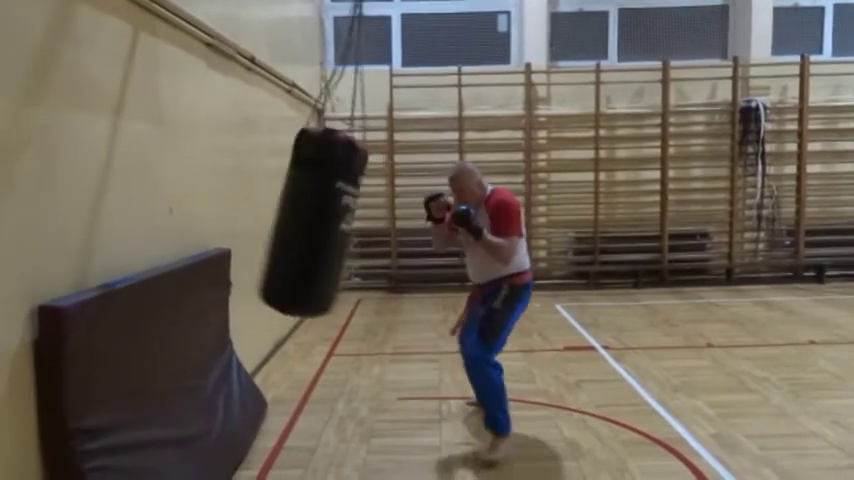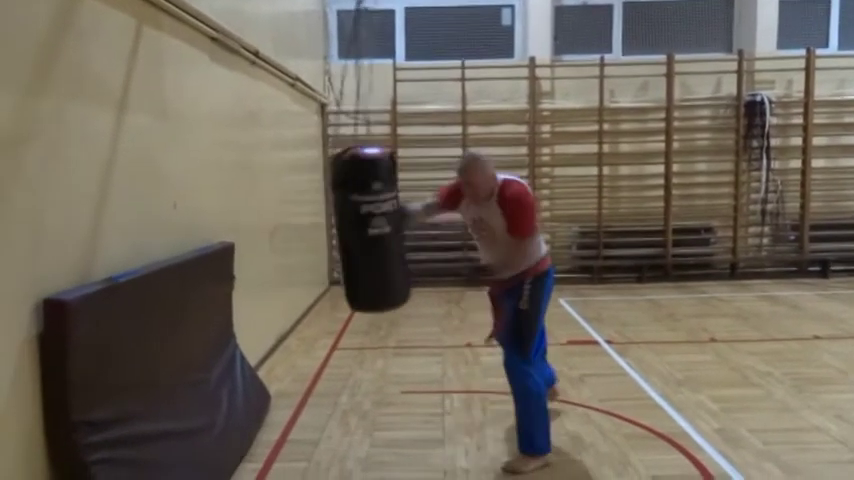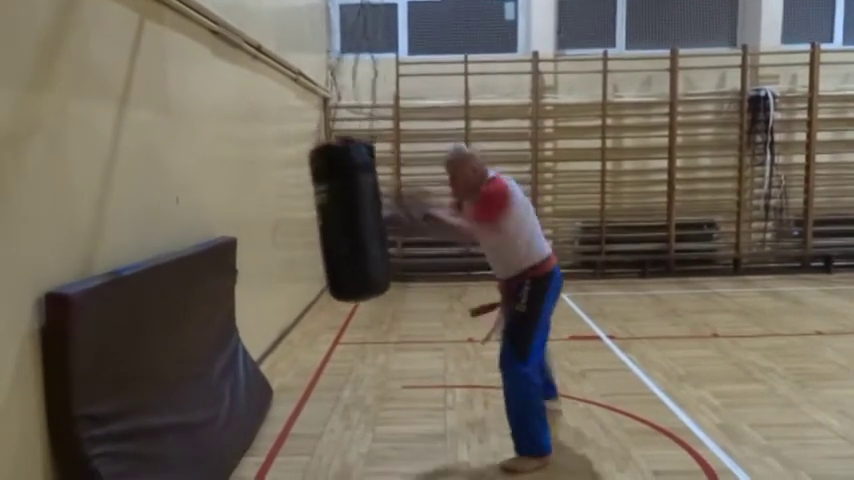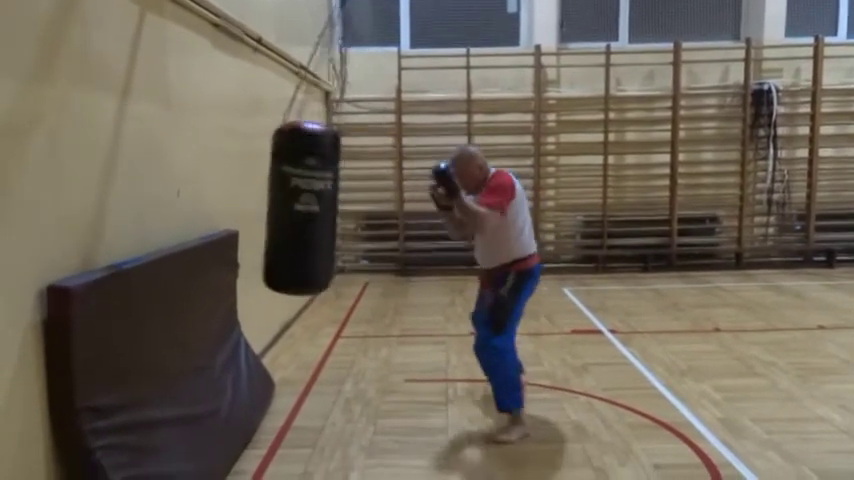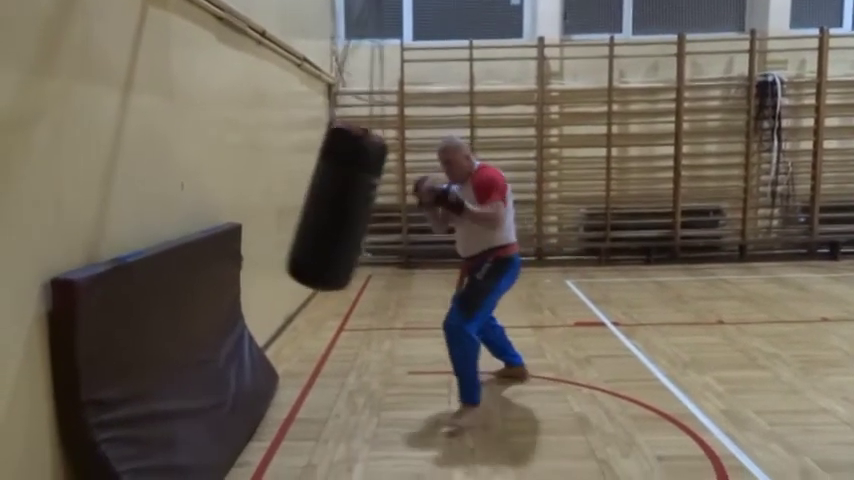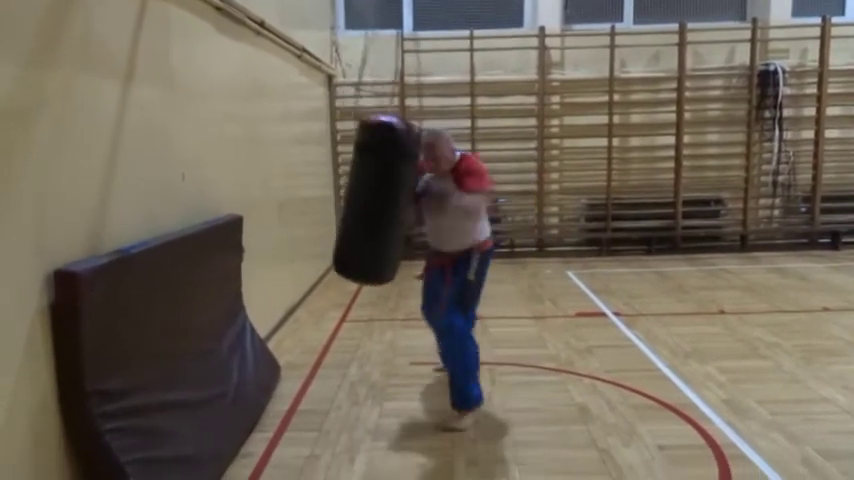
dt=0.4s
person 1, frame 1
left shoulder: (503, 201)
right shoulder: (464, 206)
left elbow: (506, 253)
right elbow: (442, 244)
left wrist: (476, 231)
right wrist: (438, 217)
left hip: (511, 287)
right hip: (486, 287)
left knee: (479, 354)
right knee: (468, 342)
left ankle: (501, 431)
right ankle: (486, 397)
person 1, frame 2
left shoulder: (515, 195)
right shoulder: (464, 191)
left elbow: (525, 249)
right elbow: (430, 208)
left wrist: (494, 268)
right wrist: (404, 211)
left hip: (530, 279)
right hip: (506, 279)
left knee: (520, 360)
right knee: (509, 340)
left ankle: (536, 450)
right ankle: (546, 382)
person 1, frame 3
left shoulder: (495, 191)
right shoulder: (476, 190)
left elbow: (471, 232)
right elbow: (455, 215)
left wrist: (434, 215)
left hip: (536, 279)
right hip: (521, 277)
left knee: (516, 362)
right knee: (529, 344)
left ankle: (535, 451)
right ankle: (546, 397)
person 1, frame 4
left shoulder: (501, 183)
right shoulder: (474, 190)
left elbow: (484, 221)
right elbow: (462, 233)
left wrist: (456, 197)
right wrist: (446, 206)
left hip: (517, 272)
right hip: (499, 271)
left knee: (490, 341)
right knee: (484, 322)
left ankle: (515, 417)
right ankle: (511, 373)
person 1, frame 5
left shoulder: (488, 177)
right shoulder: (455, 186)
left elbow: (495, 220)
right elbow: (439, 227)
left wrist: (461, 208)
right wrist: (428, 203)
left hip: (498, 261)
right hip: (480, 261)
left knee: (458, 324)
right knee: (479, 318)
left ankle: (470, 402)
right ankle: (515, 365)
person 1, frame 6
left shoulder: (469, 167)
right shoulder: (425, 169)
left elbow: (475, 206)
left wrist: (443, 196)
left hip: (471, 255)
right hip: (438, 253)
left knee: (455, 324)
right knee: (434, 312)
left ankle: (468, 405)
right ankle: (454, 361)
